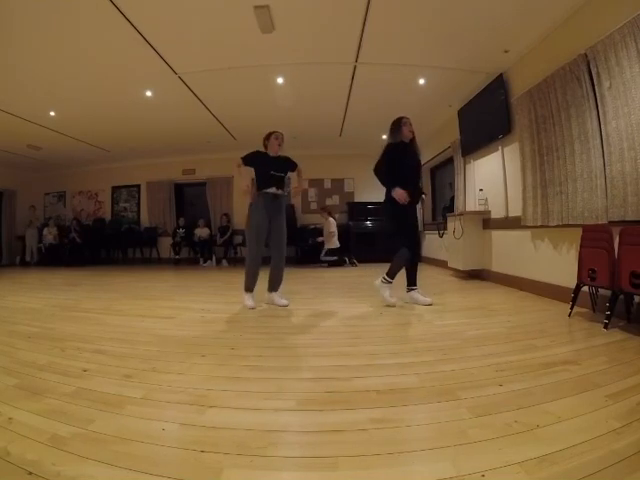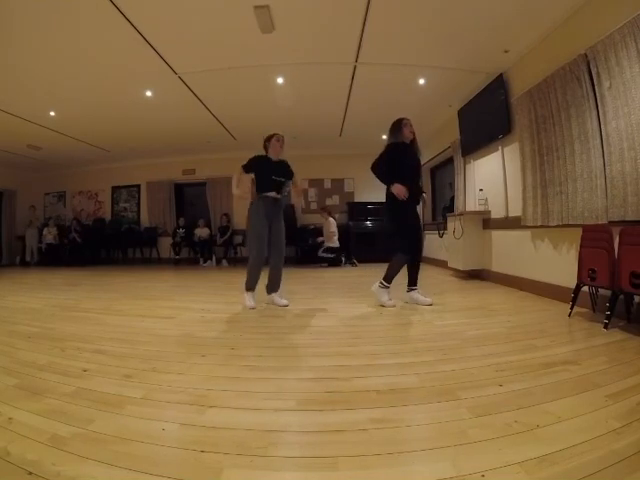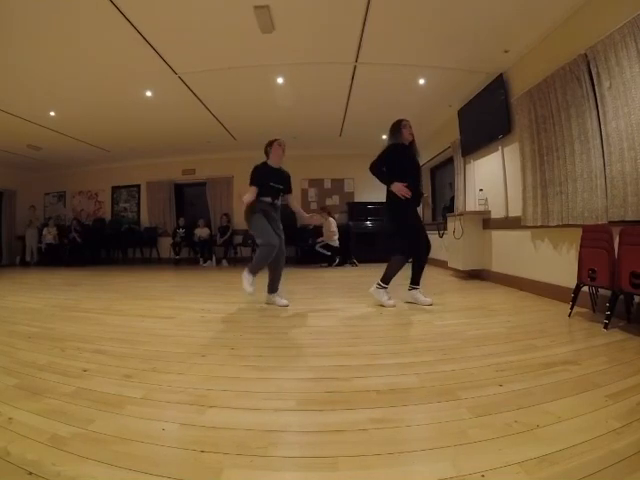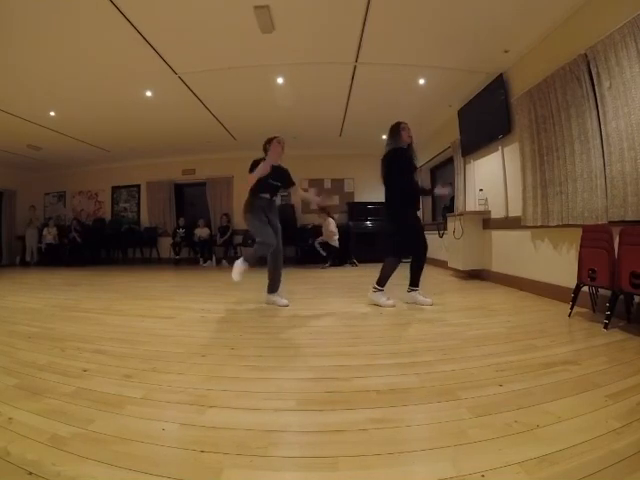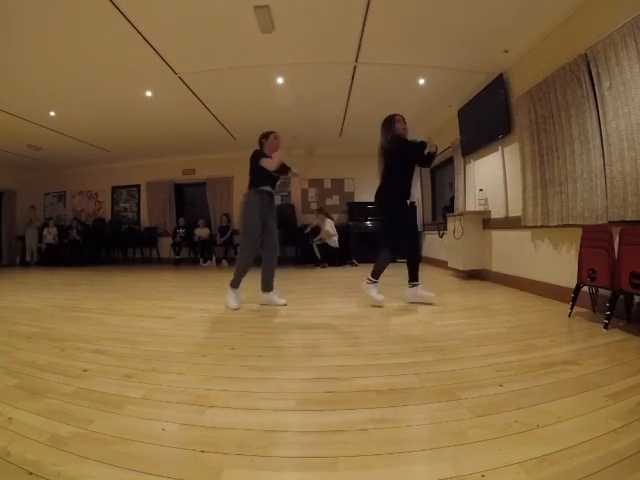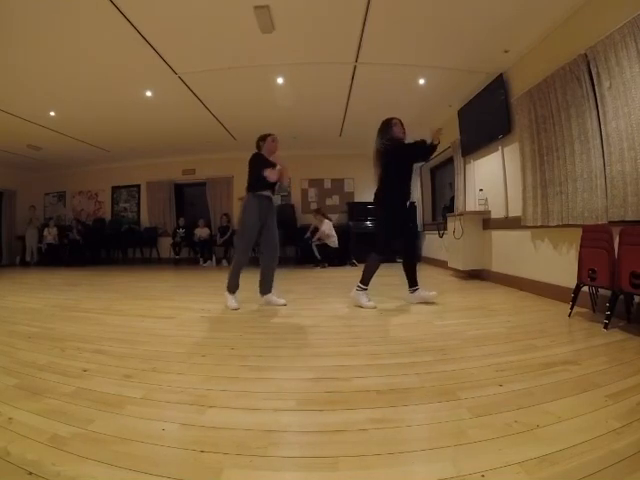
dt=0.1s
person 1, frame 1
left shoulder: (412, 151)
right shoulder: (394, 148)
right elbow: (379, 170)
left wrist: (419, 193)
right wrist: (393, 188)
left hip: (409, 205)
right hip: (397, 205)
left knee: (414, 246)
right knee: (409, 244)
left ankle: (411, 290)
right ankle: (386, 281)
person 1, frame 2
left shoulder: (411, 151)
right shoulder: (395, 148)
right elbow: (376, 167)
left wrist: (420, 192)
right wrist: (391, 184)
left hip: (409, 206)
right hip: (398, 205)
left knee: (415, 247)
right knee: (407, 246)
left ankle: (412, 291)
right ankle: (383, 286)
person 1, frame 3
left shoulder: (410, 153)
right shoulder: (394, 149)
right elbow: (375, 167)
left wrist: (420, 195)
right wrist: (391, 184)
left hip: (409, 207)
right hip: (398, 206)
left knee: (422, 246)
right knee: (406, 247)
left ankle: (414, 289)
right ankle: (381, 287)
person 1, frame 4
left shoulder: (405, 156)
right shoulder: (394, 155)
right elbow: (393, 181)
left wrist: (432, 191)
left hip: (407, 210)
right hip: (398, 210)
left knee: (420, 248)
right knee: (399, 249)
left ankle: (413, 291)
right ankle: (377, 291)
person 1, frame 5
left shoulder: (403, 147)
right shoulder: (395, 144)
left elbow: (423, 161)
right elbow: (415, 150)
left wrist: (431, 151)
right wrist: (427, 147)
left hip: (399, 201)
right hip: (389, 200)
left knee: (412, 242)
right knee: (395, 242)
left ankle: (413, 288)
right ankle: (371, 283)
person 1, frame 6
left shoulder: (405, 150)
right shoulder: (389, 147)
left elbow: (422, 155)
right elbow: (416, 151)
left wrist: (434, 142)
right wrist: (430, 142)
left hip: (400, 205)
right hip: (387, 204)
left knee: (410, 246)
right knee: (383, 246)
left ankle: (414, 290)
right ankle: (360, 290)
person 2, frame 1
left shoulder: (285, 161)
right shoulder: (258, 156)
left elbow: (298, 170)
right elbow: (240, 164)
left wrist: (299, 185)
right wrist: (245, 183)
left hip: (279, 205)
right hip: (261, 203)
left knee: (279, 251)
right knee: (255, 249)
left ankle: (273, 293)
right ankle: (248, 293)
person 2, frame 2
left shoulder: (284, 165)
right shoulder: (259, 161)
left elbow: (293, 181)
right elbow: (240, 172)
left wrist: (298, 192)
right wrist: (236, 187)
left hip: (276, 210)
right hip: (259, 209)
left knee: (279, 253)
right knee: (259, 252)
left ankle: (273, 293)
right ankle: (249, 292)
person 2, frame 3
left shoulder: (284, 175)
right shoulder: (260, 170)
left elbow: (289, 199)
right elbow: (252, 192)
left wrist: (303, 215)
right wrist: (247, 198)
left hip: (273, 213)
right hip: (257, 211)
left knee: (280, 255)
right knee: (271, 243)
left ankle: (272, 294)
right ankle: (249, 273)
person 2, frame 4
left shoulder: (283, 171)
right shoulder: (259, 163)
left elbow: (296, 191)
right elbow: (249, 184)
left wrist: (313, 198)
right wrist: (261, 170)
left hip: (271, 210)
right hip: (255, 208)
left knee: (277, 253)
right knee: (268, 242)
left ankle: (273, 294)
right ankle: (243, 262)
person 2, frame 5
left shoulder: (278, 163)
right shoulder: (257, 155)
left elbow: (295, 173)
right elbow: (270, 166)
right wrist: (281, 153)
left hip: (269, 204)
right hip: (254, 203)
left knee: (272, 250)
right knee: (249, 248)
left ankle: (268, 292)
right ankle: (233, 290)
person 2, frame 6
left shoulder: (274, 165)
right shoulder: (257, 158)
right elbow: (272, 177)
left wrist: (284, 174)
right wrist: (279, 167)
left hip: (269, 208)
right hip: (253, 205)
left knee: (271, 253)
right knee: (243, 252)
left ankle: (266, 294)
right ankle: (231, 293)
